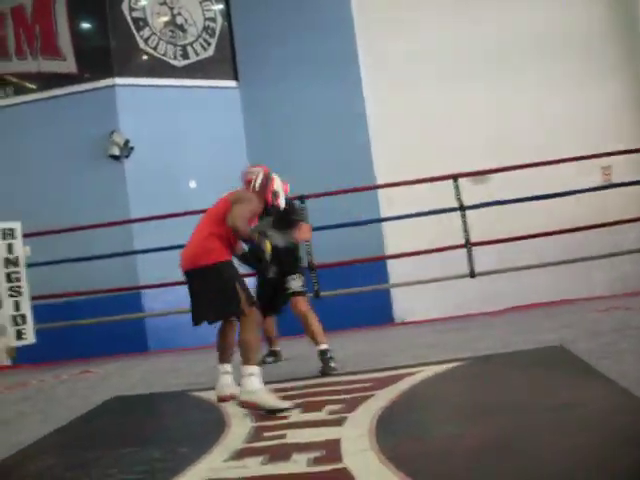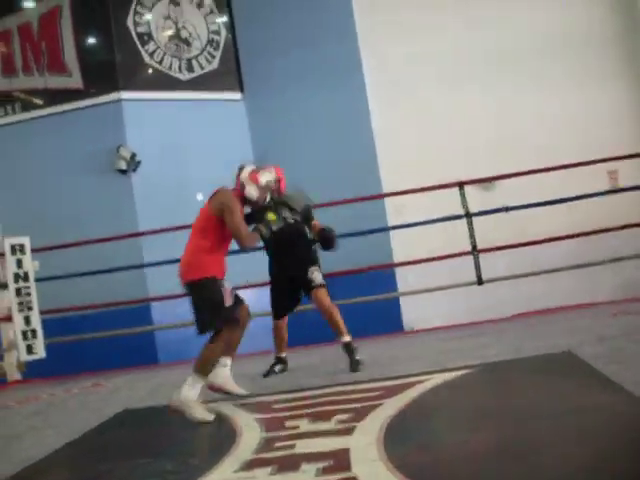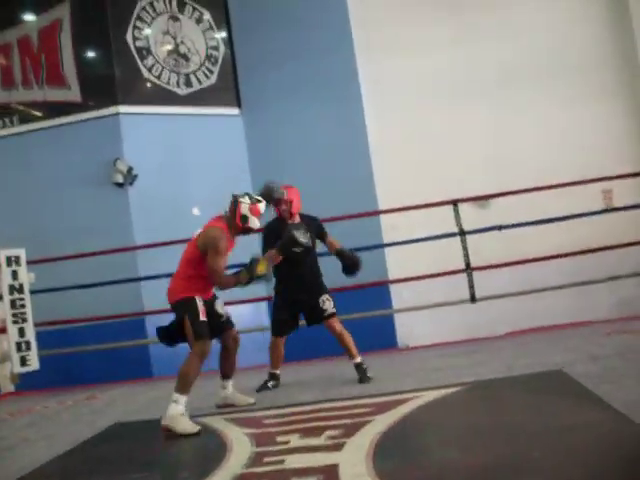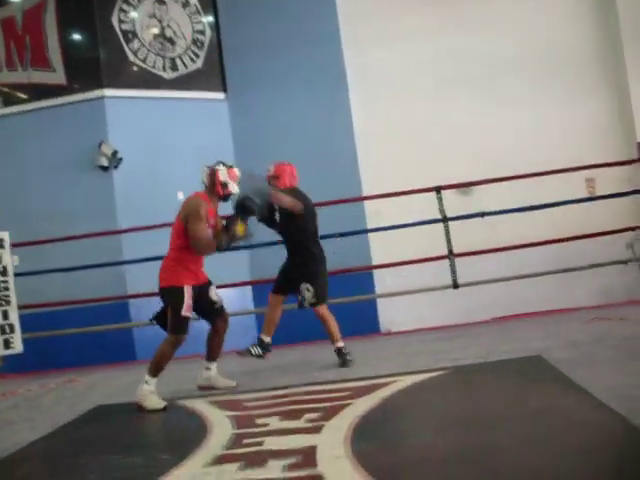
dt=0.2s
person 1, frame 1
left shoulder: (237, 197)
right shoulder: (251, 199)
right elbow: (234, 224)
right wrist: (258, 241)
left hip: (192, 259)
right hip: (210, 259)
left knee: (229, 318)
right knee: (250, 315)
left ankle: (225, 384)
right ankle: (253, 388)
person 1, frame 2
left shoulder: (225, 199)
right shoulder: (228, 200)
right elbow: (245, 241)
left hip: (198, 269)
right hip: (204, 272)
left knee: (241, 315)
right knee: (228, 329)
left ankle: (221, 374)
right ankle: (188, 395)
person 1, frame 3
left shoulder: (224, 225)
right shoulder: (218, 235)
right elbow: (219, 281)
right wrist: (248, 274)
left hip: (202, 292)
right hip: (187, 293)
left knee: (231, 337)
right knee: (201, 348)
left ankle: (227, 393)
right ankle: (174, 413)
person 1, frame 4
left shoulder: (210, 204)
right shoulder: (198, 204)
left elbow: (214, 231)
right elbow: (201, 246)
left wrist: (231, 224)
right wrist: (229, 236)
left hip: (196, 276)
right hip: (178, 277)
left knee: (220, 321)
right knee: (176, 337)
left ankle: (209, 375)
right ankle: (146, 390)
person 2, frame 1
left shoulder: (286, 205)
left elbow: (305, 233)
left hip: (289, 266)
right hip: (267, 271)
left knee: (300, 306)
right knee: (265, 317)
left ankle: (325, 354)
right ankle: (274, 350)
person 2, frame 2
left shoulder: (297, 200)
right shoulder: (261, 208)
left elbow: (312, 223)
left wrist: (323, 231)
left hip: (306, 261)
right hip: (281, 268)
left knee: (322, 299)
right knee: (279, 318)
left ankle: (348, 346)
right ankle: (281, 359)
person 2, frame 3
left shoulder: (311, 222)
right shoulder: (272, 228)
left elbow: (328, 241)
right elbow: (270, 260)
left wrist: (342, 253)
right wrist: (285, 244)
left hip: (313, 285)
right hip: (286, 290)
left knee: (334, 325)
right knee: (278, 337)
left ankle: (360, 366)
right ankle: (274, 376)
person 2, frame 4
left shoulder: (297, 197)
right shoulder: (277, 200)
left elbow: (291, 204)
right elbow: (284, 228)
right wrist: (264, 215)
left hip: (311, 262)
right hip: (295, 260)
left knee: (319, 308)
right knee: (274, 299)
left ankle: (341, 350)
right ankle: (263, 344)
